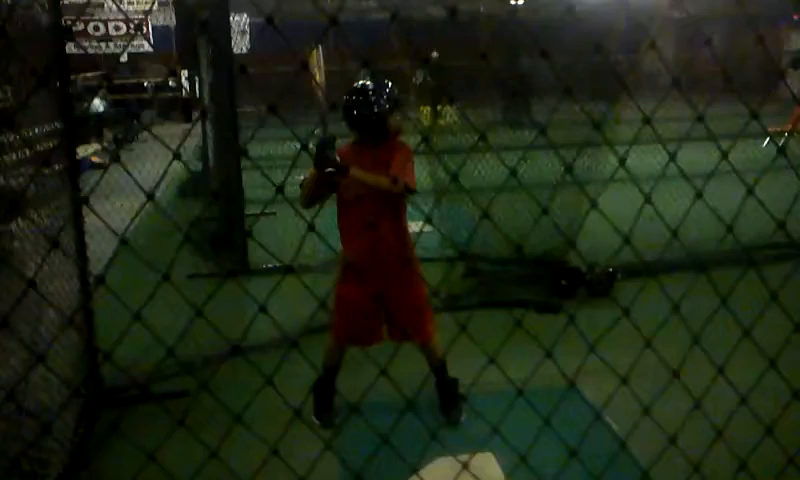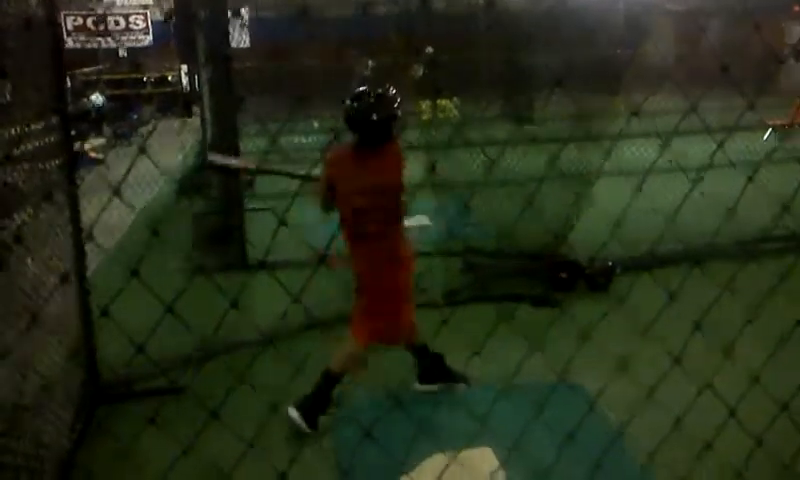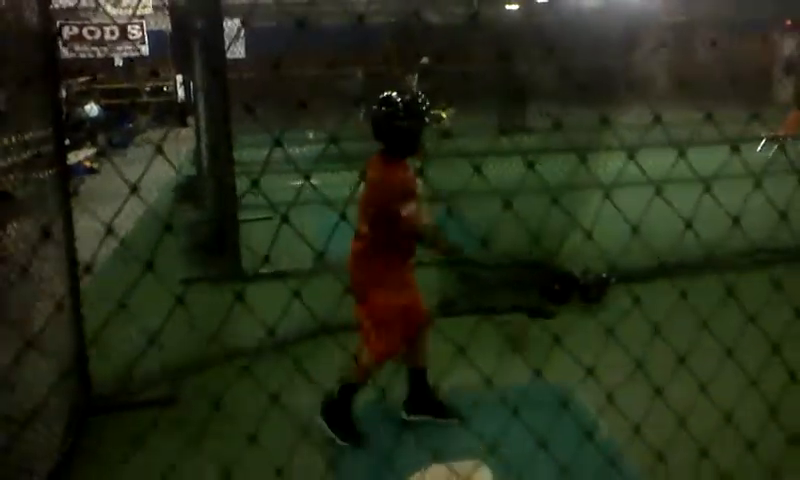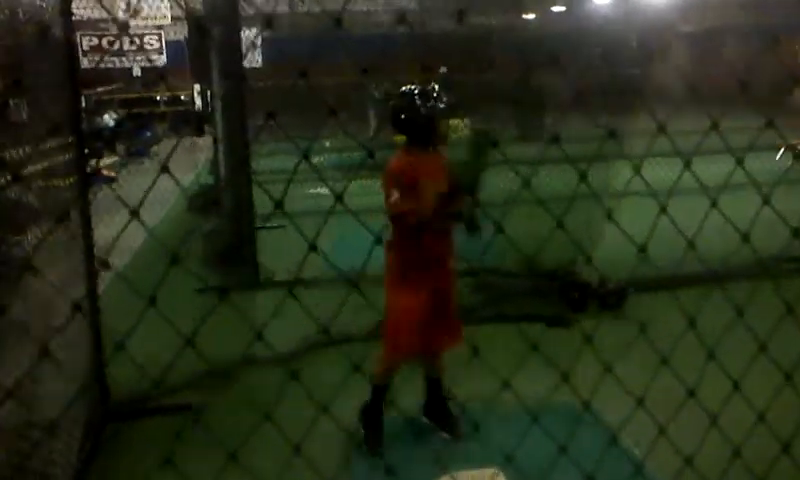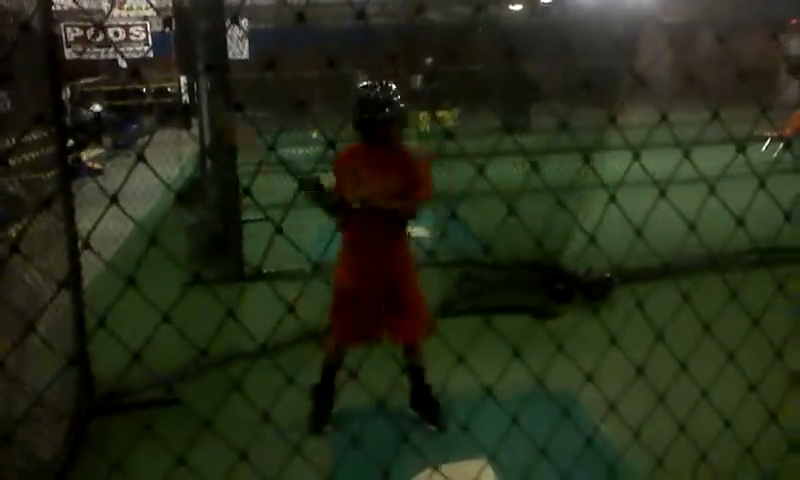
dt=1s
person 1, frame 1
left shoulder: (399, 150)
right shoulder: (340, 156)
left elbow: (397, 186)
right elbow: (307, 200)
left wrist: (347, 170)
right wrist: (320, 165)
left hip: (398, 262)
right hip: (358, 265)
left knee: (422, 331)
right knee: (342, 333)
left ankle: (447, 390)
right ankle: (324, 392)
person 1, frame 2
left shoulder: (336, 160)
right shoulder: (393, 156)
left elbow: (327, 204)
left hip: (363, 253)
right hip: (388, 255)
left knee: (400, 315)
right knee: (366, 331)
left ankle: (430, 368)
right ankle: (315, 401)
person 1, frame 3
left shoulder: (393, 163)
right shoulder: (394, 178)
left elbow: (415, 216)
right elbow: (418, 229)
left wrist: (425, 224)
right wrist: (446, 246)
left hip: (394, 264)
right hip: (375, 270)
left knee: (416, 326)
right knee: (382, 346)
left ankle: (419, 397)
right ankle: (338, 406)
person 1, frame 4
left shoulder: (440, 161)
right shoulder: (400, 167)
right elbow: (404, 221)
left wrist: (460, 212)
right wrist: (437, 208)
left hip: (439, 264)
right hip: (407, 270)
left knee: (434, 338)
right knee: (400, 345)
left ankle: (435, 403)
right ankle: (373, 410)
person 1, frame 5
left shoulder: (407, 159)
right shoulder: (347, 159)
left elbow: (414, 207)
right elbow: (339, 205)
left wrist: (369, 205)
right wrist: (331, 200)
left hip: (395, 257)
right hip: (356, 259)
left knee: (410, 328)
right knee: (343, 330)
left ankle: (420, 393)
right ankle: (324, 394)
